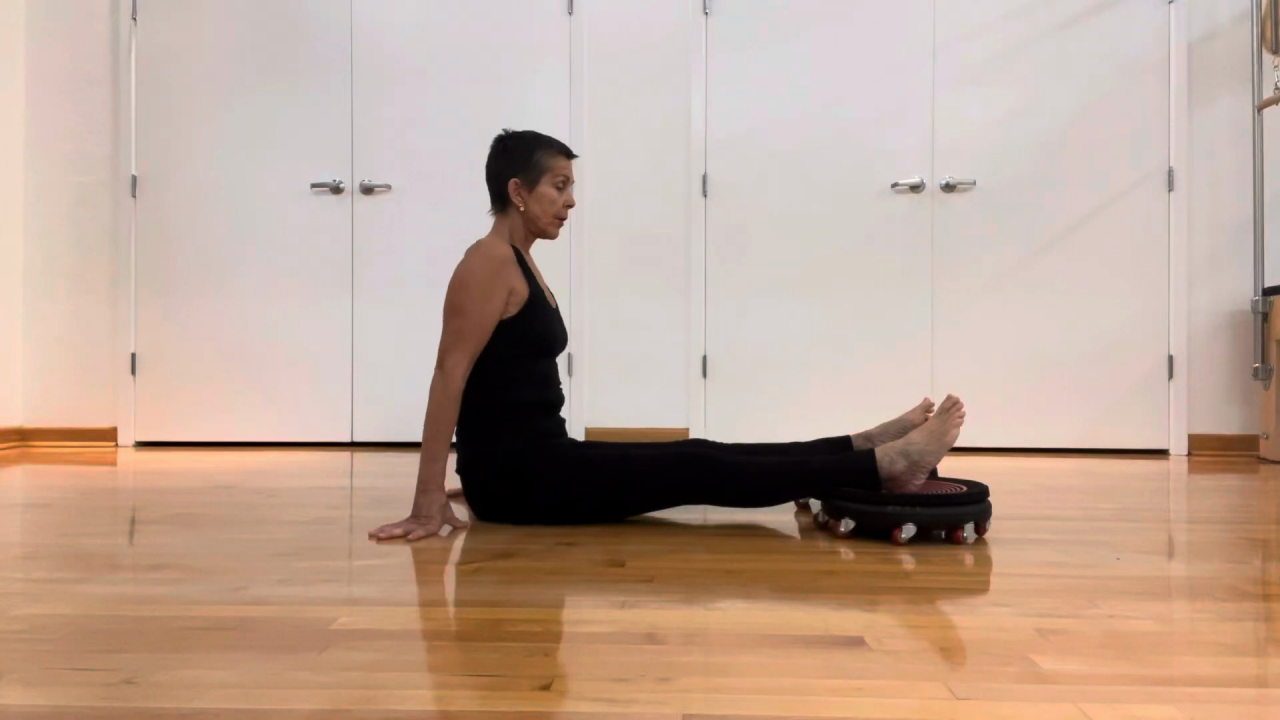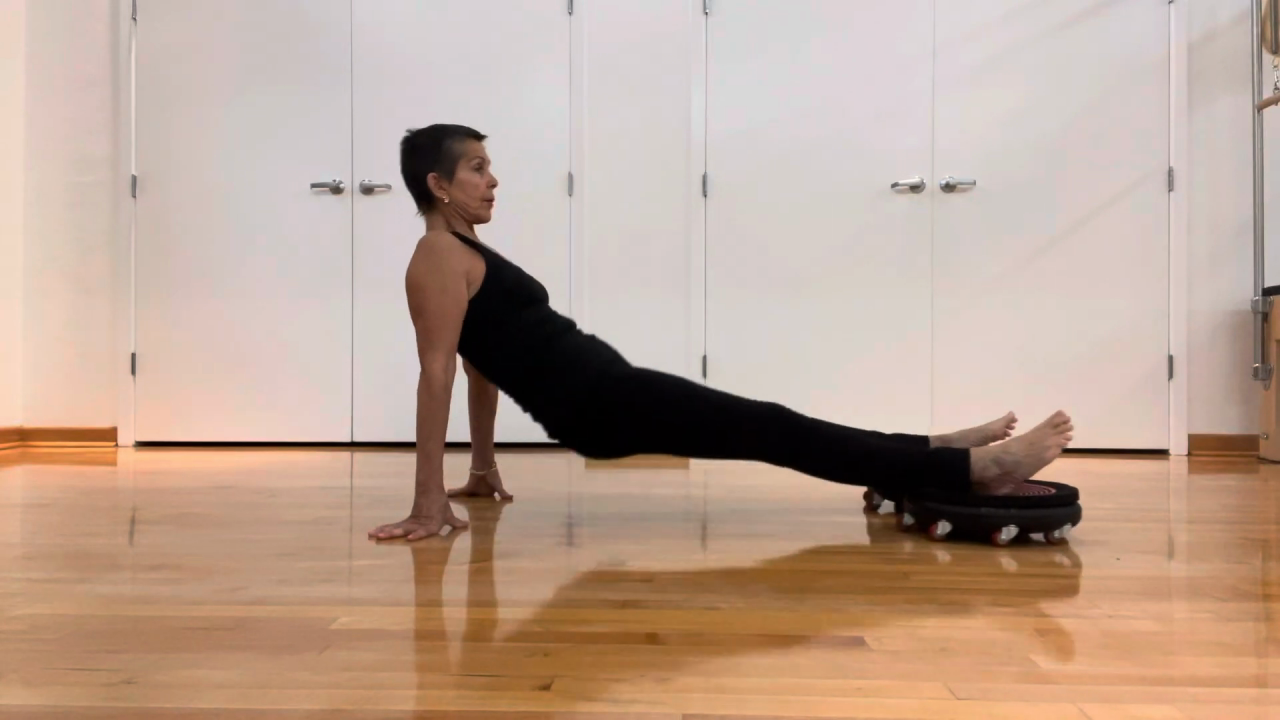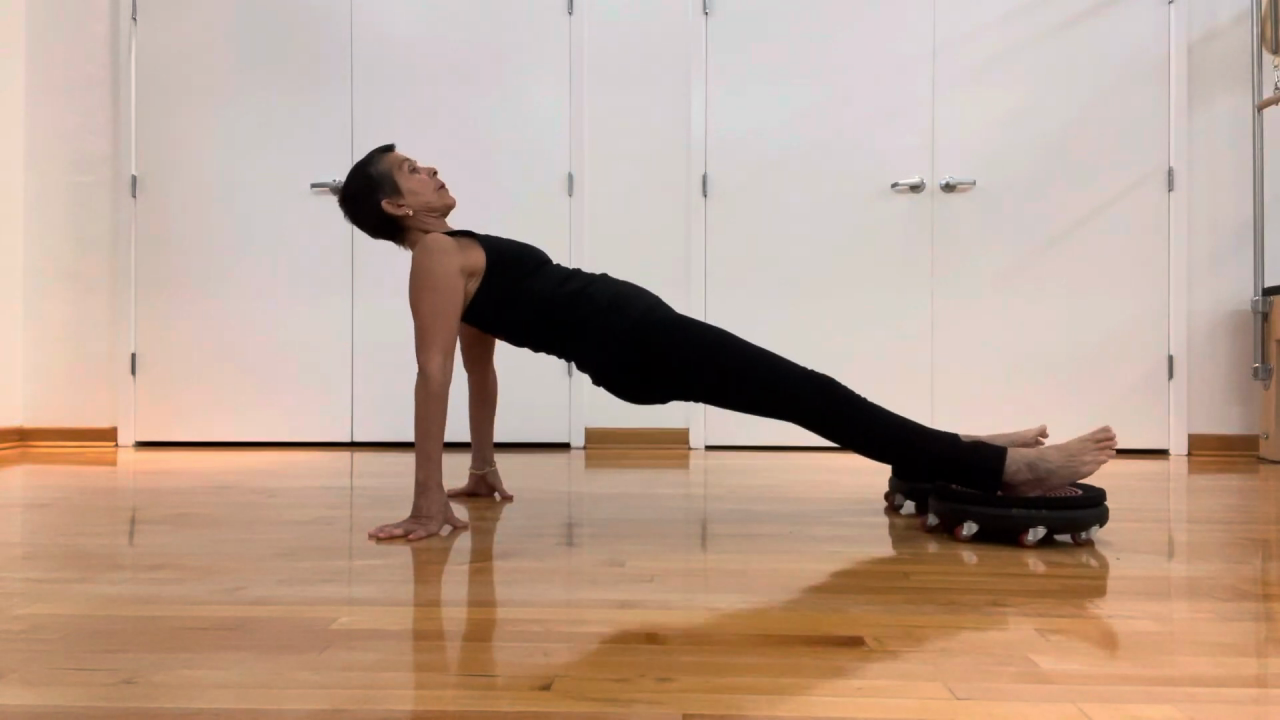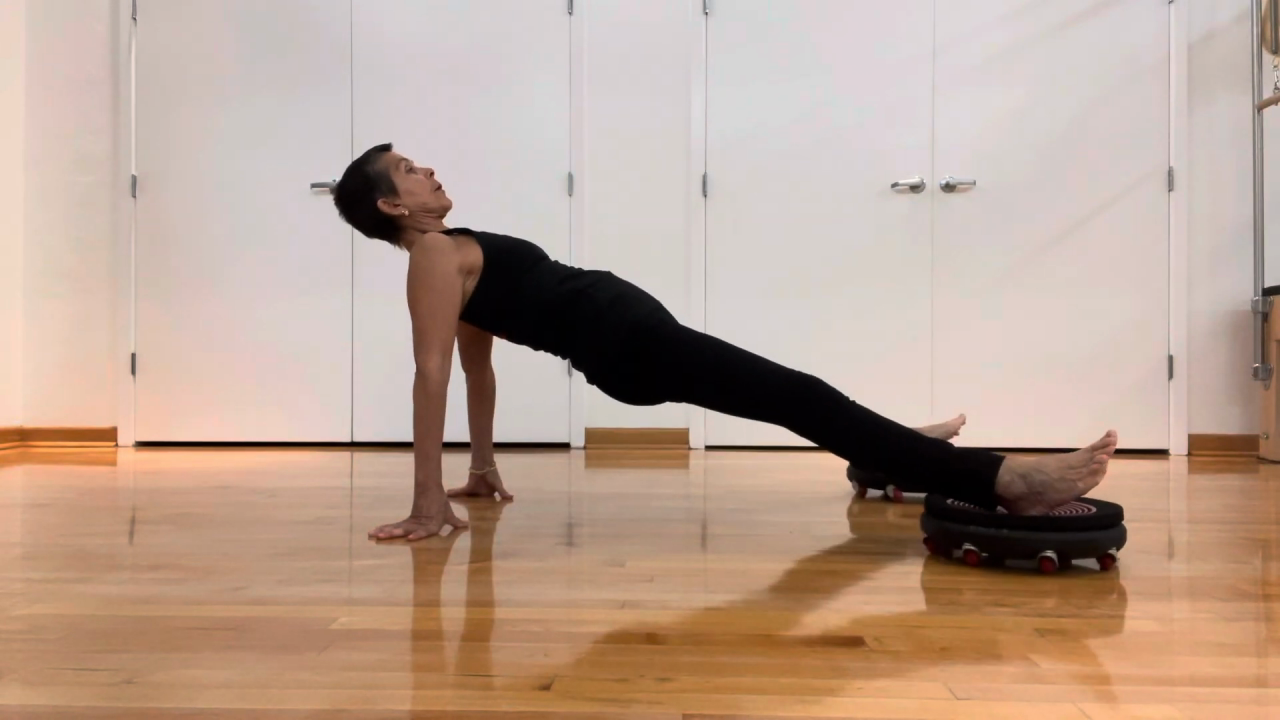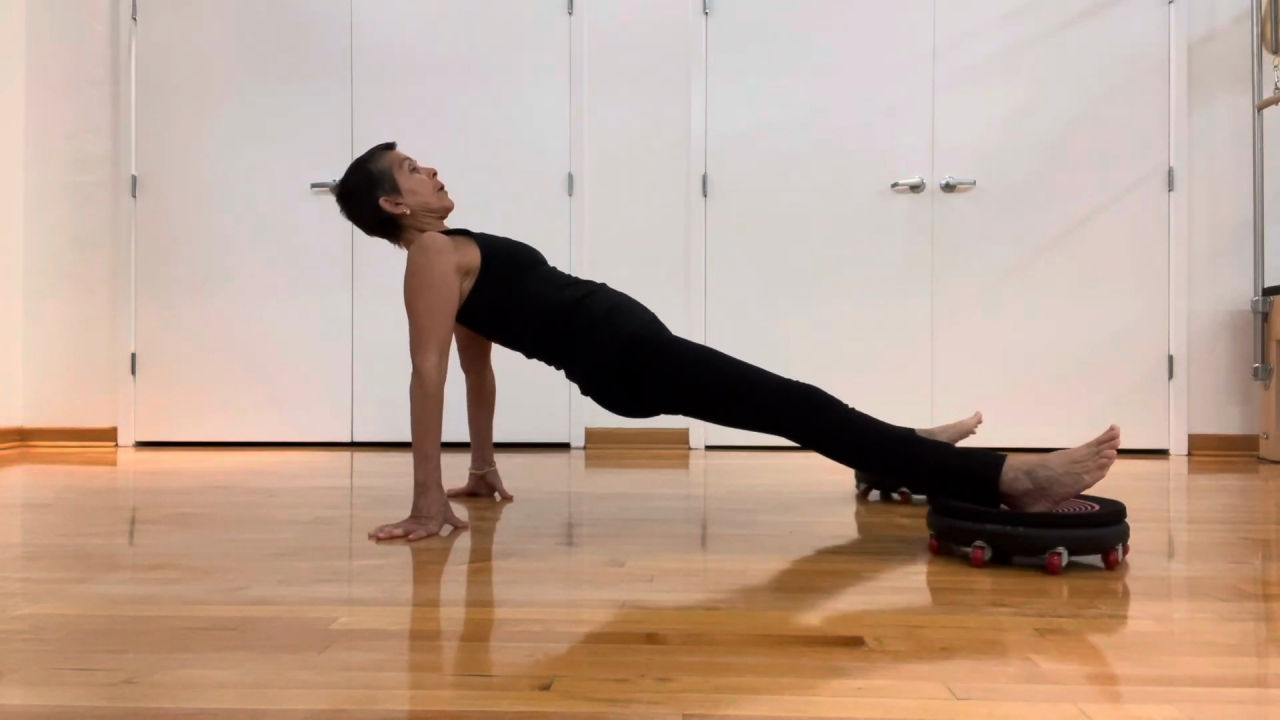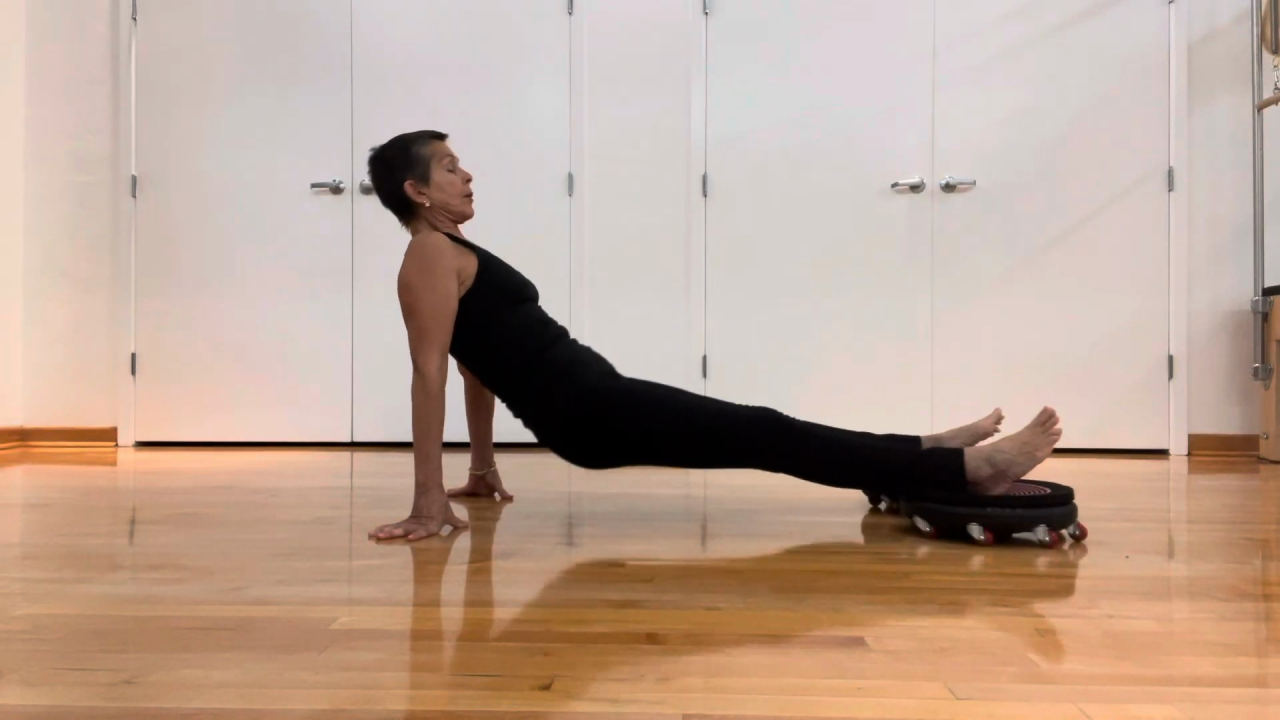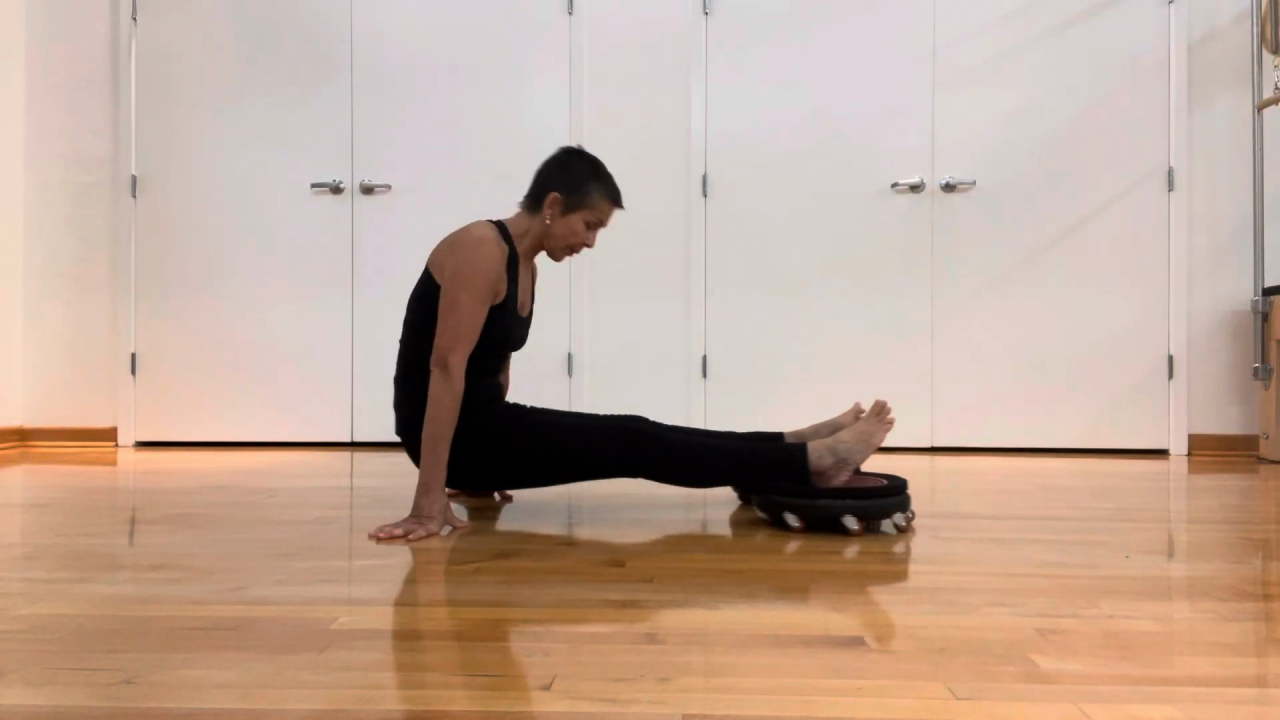
dt=0.7s
person 1, frame 1
left shoulder: (520, 262)
right shoulder: (490, 259)
right elbow: (450, 373)
left wrist: (445, 488)
right wrist: (429, 500)
left hip: (540, 458)
right hip: (512, 474)
left knee: (697, 457)
right knee: (695, 473)
left ankle: (865, 448)
right ankle: (886, 464)
person 1, frame 2
left shoulder: (470, 251)
right shoulder: (439, 255)
left elbow: (482, 364)
right elbow: (436, 372)
left wrist: (484, 467)
right wrist: (429, 501)
left hip: (601, 389)
right hip: (590, 402)
left knee: (767, 428)
right knee: (768, 432)
left ankle: (939, 453)
right ankle: (974, 470)
person 1, frame 3
left shoulder: (460, 255)
right shoulder: (436, 259)
left elbow: (479, 365)
right elbow: (434, 374)
right wrist: (428, 503)
left hip: (638, 327)
right hip: (632, 344)
left knee: (804, 395)
right knee: (810, 399)
left ankle: (965, 453)
right ankle: (1010, 471)
person 1, frame 4
left shoulder: (457, 255)
right shoulder: (434, 257)
left elbow: (478, 366)
right elbow: (433, 373)
right wrist: (429, 502)
left hip: (634, 328)
right hip: (627, 345)
left knee: (792, 397)
right knee: (799, 401)
left ankle: (898, 450)
right ankle: (1004, 481)
person 1, frame 5
left shoulder: (456, 255)
right shoulder: (432, 255)
left elbow: (478, 363)
right elbow: (429, 372)
right wrist: (428, 501)
left hip: (629, 342)
right hip: (623, 357)
left knee: (793, 407)
right knee: (799, 411)
left ankle: (918, 448)
right ankle: (1010, 478)
person 1, frame 6
left shoulder: (457, 254)
right shoulder: (429, 255)
left elbow: (479, 366)
right elbow: (429, 372)
left wrist: (483, 468)
right wrist: (429, 501)
left hip: (593, 396)
right hip: (584, 412)
left knee: (763, 430)
right knee: (765, 439)
left ankle: (936, 454)
right ankle: (968, 470)
person 1, frame 7
left shoulder: (526, 258)
right shoulder: (480, 250)
right elbow: (447, 367)
left wrist: (497, 460)
right wrist: (429, 500)
left hip: (481, 424)
right hip: (451, 431)
left knee: (633, 437)
right knee: (629, 445)
left ankle: (798, 448)
right ankle: (812, 460)
